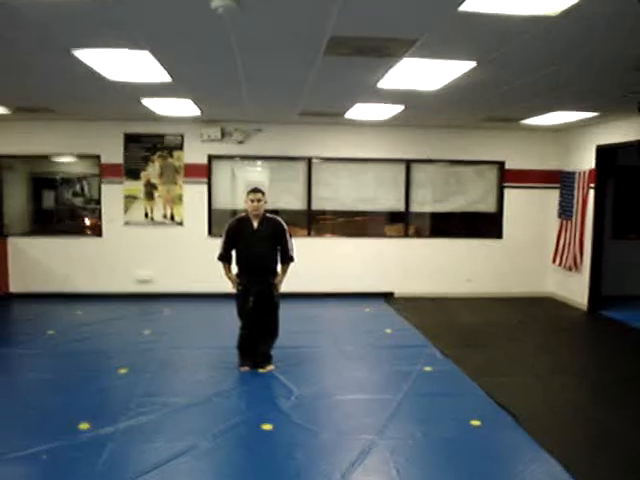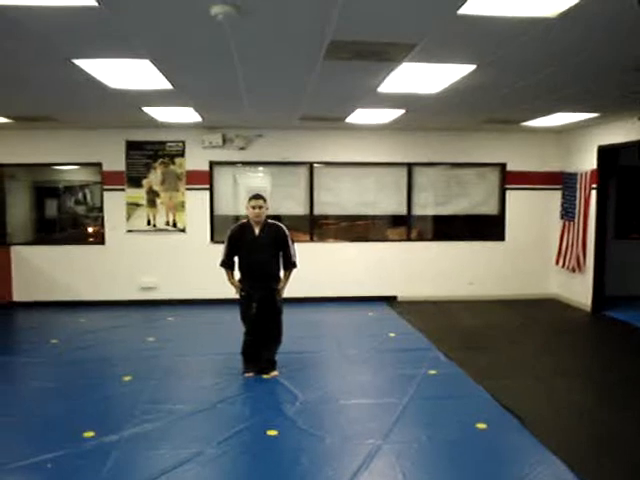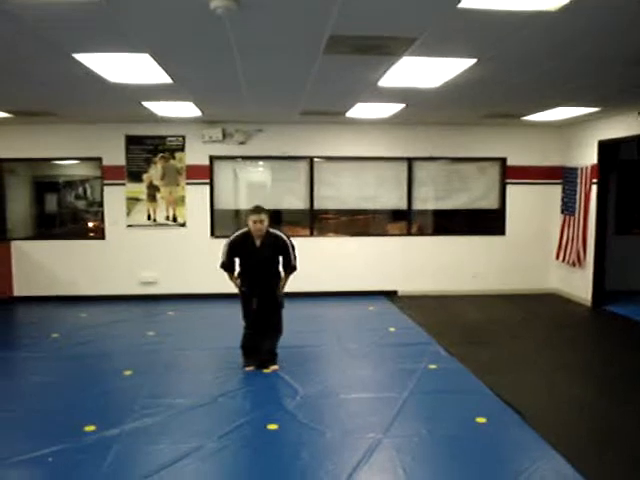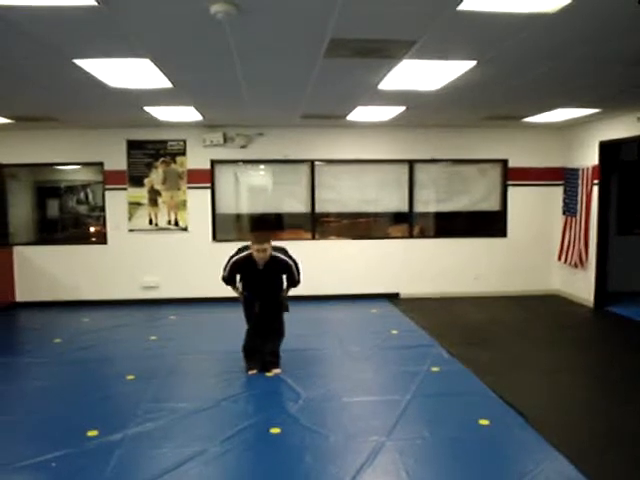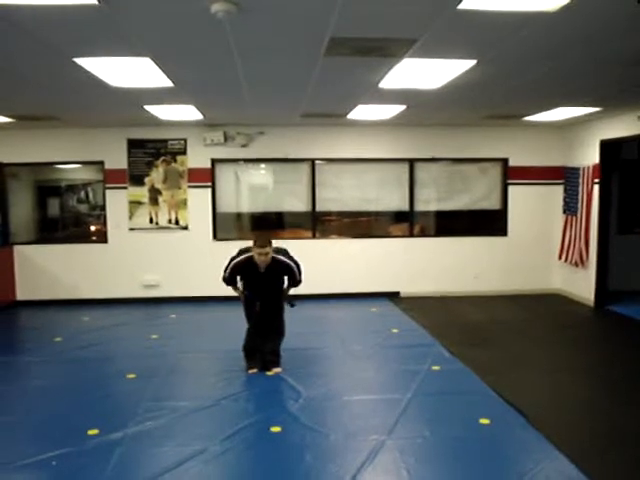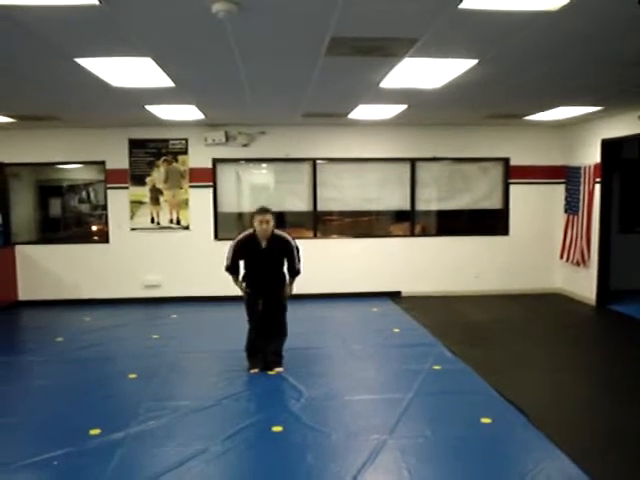
dt=0.3s
person 1, frame 1
left shoulder: (277, 224)
right shoulder: (235, 225)
left elbow: (287, 252)
right elbow: (225, 252)
left wrist: (281, 277)
right wrist: (230, 276)
left hip: (269, 283)
right hip: (244, 283)
left knee: (269, 324)
right knee: (247, 323)
left ankle: (263, 359)
right ankle: (246, 360)
person 1, frame 2
left shoulder: (279, 230)
right shoulder: (237, 231)
left elbow: (289, 259)
right elbow: (227, 259)
left wrist: (283, 283)
right wrist: (233, 282)
left hip: (272, 289)
right hip: (248, 289)
left knee: (272, 329)
right knee: (251, 328)
left ankle: (268, 365)
right ankle: (250, 365)
person 1, frame 3
left shoulder: (280, 239)
right shoulder: (237, 239)
left elbow: (290, 263)
right elbow: (227, 261)
left wrist: (282, 283)
right wrist: (234, 281)
left hip: (272, 286)
right hip: (248, 286)
left knee: (273, 323)
right knee: (251, 322)
left ankle: (269, 359)
right ankle: (250, 359)
person 1, frame 4
left shoulder: (283, 259)
right shoulder: (239, 259)
left elbow: (294, 278)
right elbow: (227, 276)
left wrist: (285, 293)
right wrist: (238, 291)
left hip: (273, 295)
right hip: (251, 295)
left knee: (275, 328)
right knee: (254, 327)
left ankle: (271, 363)
right ankle: (252, 363)
person 1, frame 5
left shoulder: (284, 261)
right shoulder: (240, 261)
left elbow: (296, 278)
right elbow: (228, 277)
left wrist: (286, 292)
right wrist: (239, 291)
left hip: (275, 295)
right hip: (251, 295)
left knee: (275, 327)
right knee: (254, 326)
left ankle: (272, 362)
right ankle: (253, 362)
person 1, frame 6
left shoulder: (285, 241)
right shoulder: (243, 241)
left elbow: (294, 265)
right elbow: (232, 263)
left wrist: (289, 286)
right wrist: (238, 283)
left hip: (277, 288)
right hip: (253, 288)
left knee: (278, 325)
right knee: (256, 325)
left ankle: (274, 361)
right ankle: (254, 362)
